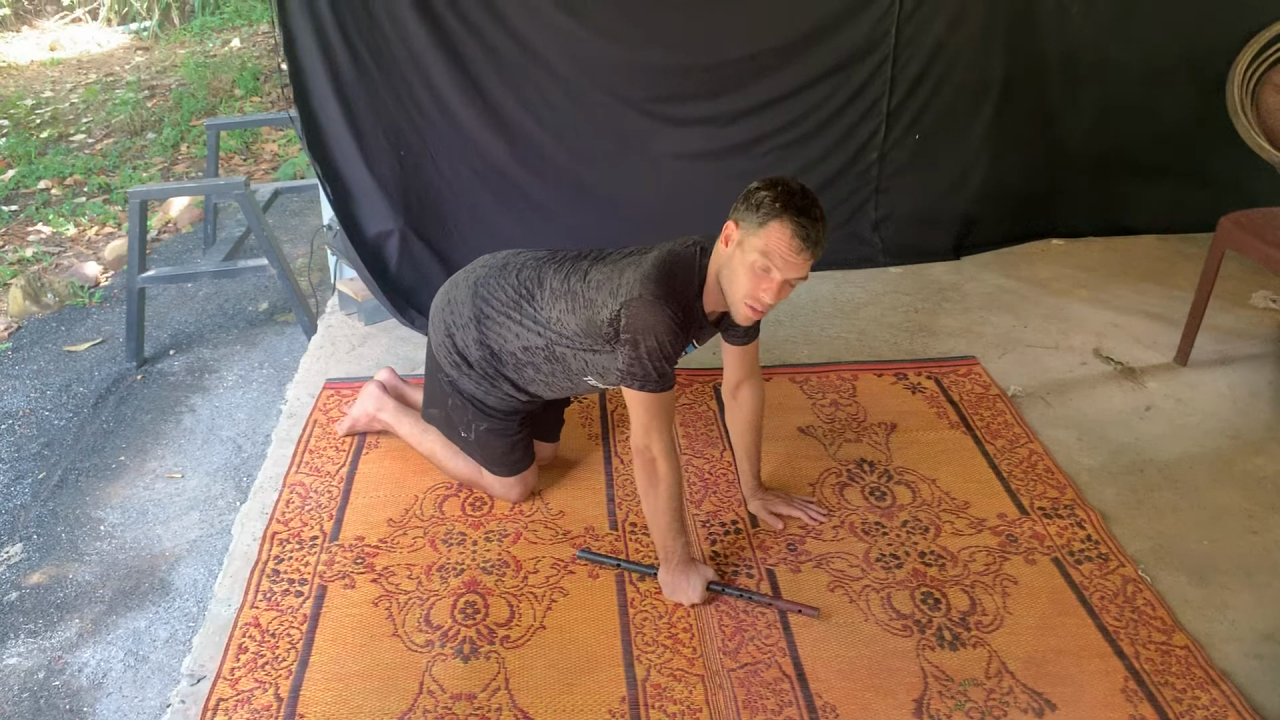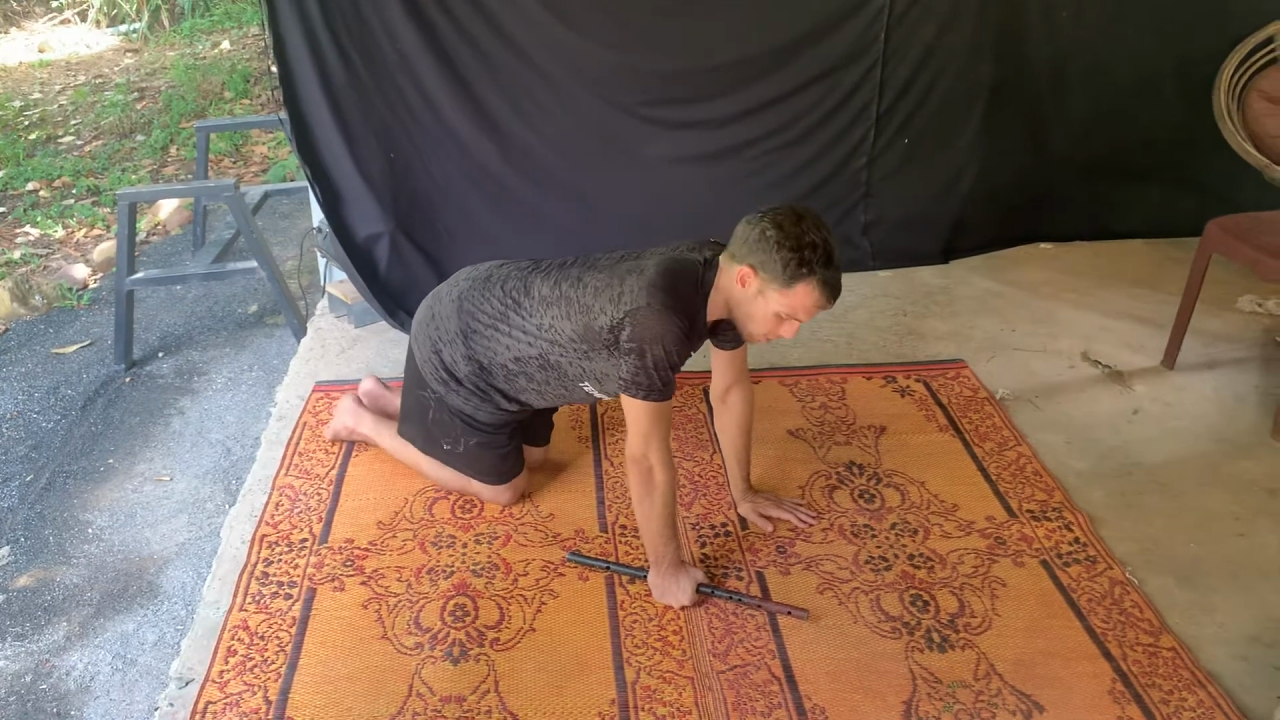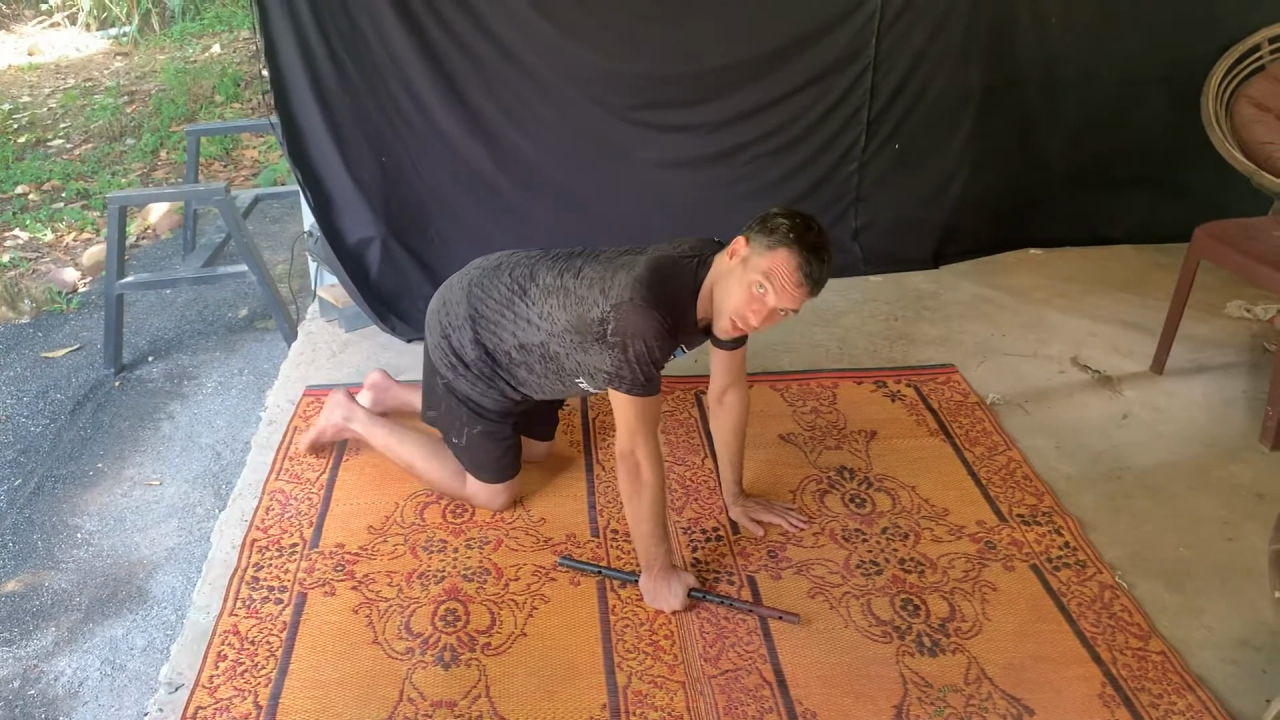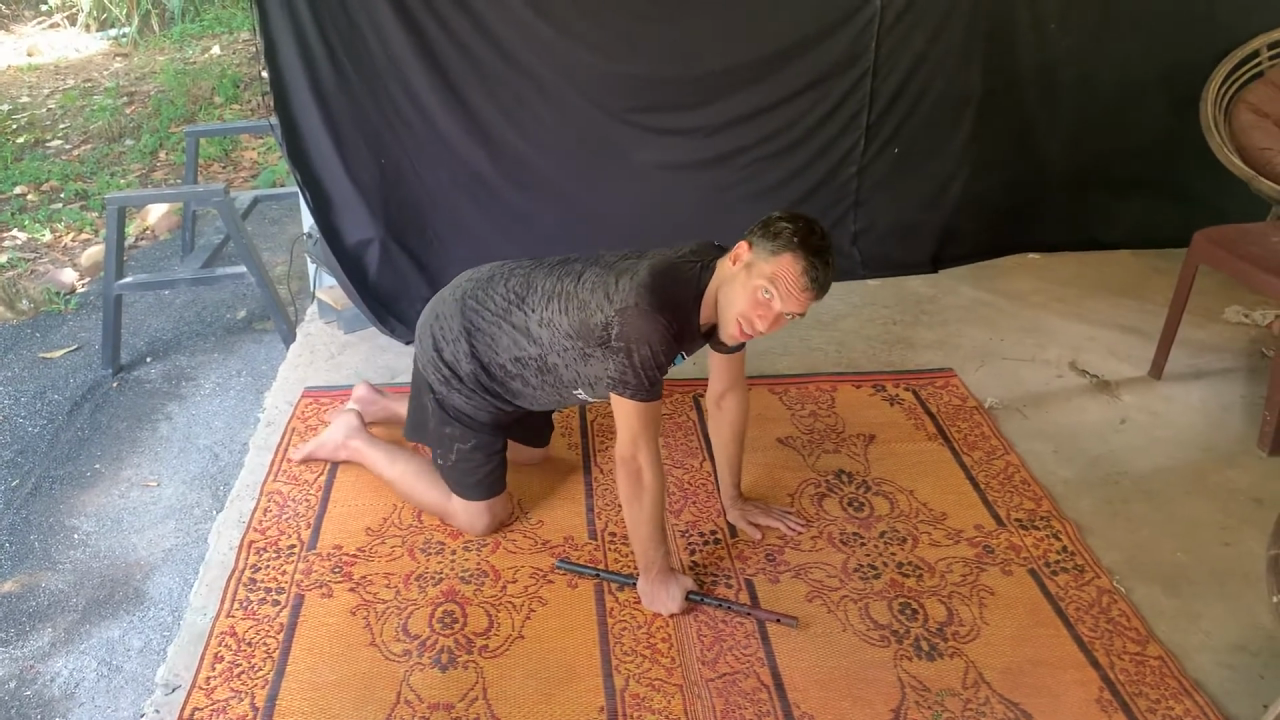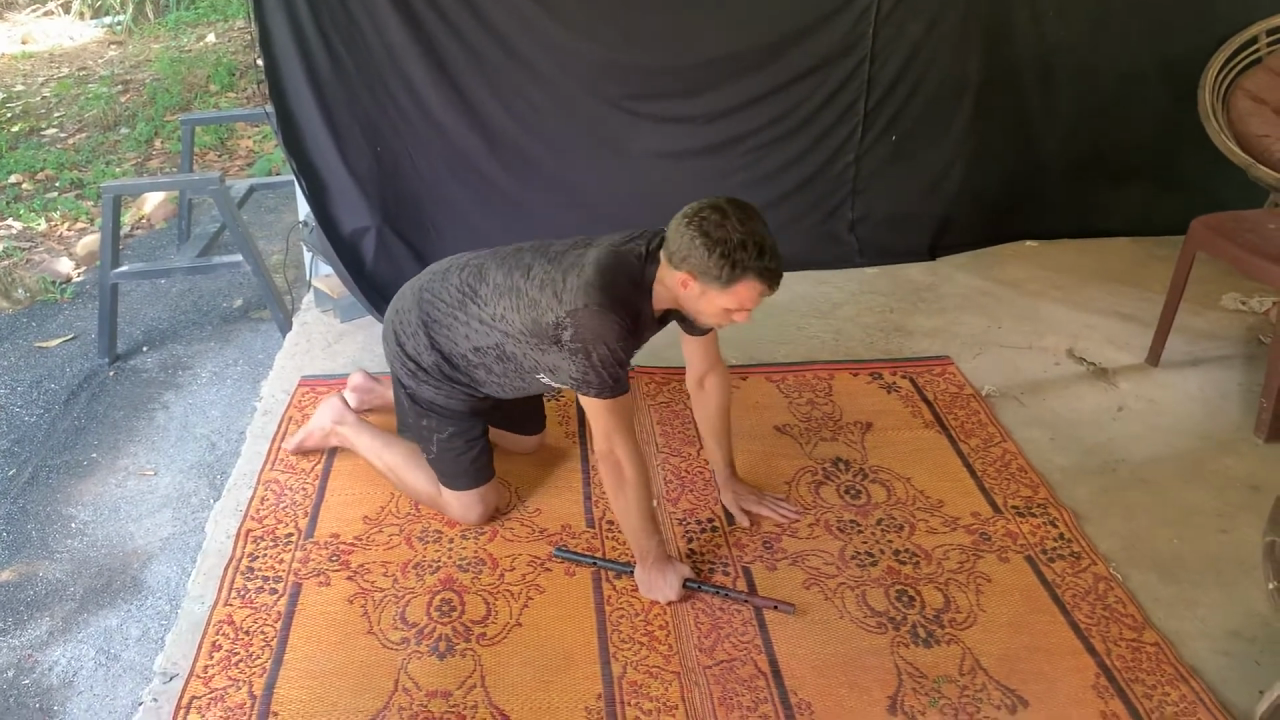
dt=1s
person 1, frame 1
left shoulder: (737, 278)
right shoulder: (652, 307)
left elbow: (742, 385)
right elbow: (652, 449)
left wrist: (753, 490)
right wrist: (676, 564)
left hip: (519, 317)
right hip: (474, 331)
left knee: (540, 452)
right knee: (512, 483)
left ankle: (400, 390)
right ankle: (383, 409)
person 1, frame 2
left shoulder: (723, 274)
right shoulder: (655, 319)
left elbow: (731, 389)
right elbow: (646, 456)
left wrist: (742, 493)
right wrist: (666, 566)
left hip: (499, 318)
right hip: (456, 344)
left knee: (529, 452)
right knee: (502, 487)
left ankle: (386, 398)
right ankle: (360, 421)
person 1, frame 3
left shoulder: (729, 283)
right shoulder: (642, 312)
left elbow: (727, 391)
right elbow: (635, 453)
left wrist: (734, 496)
right wrist: (656, 571)
left hip: (517, 314)
right hip: (469, 329)
left knee: (533, 448)
right knee: (493, 491)
left ankle: (388, 393)
right ankle: (352, 417)
person 1, frame 4
left shoulder: (726, 287)
right shoulder: (646, 316)
left elbow: (726, 395)
right elbow: (636, 457)
left wrist: (732, 499)
right wrist: (655, 573)
left hip: (507, 325)
right hip: (461, 344)
left knee: (529, 451)
right knee: (482, 516)
left ankle: (379, 404)
right ankle: (353, 440)
person 1, frame 5
left shoulder: (684, 266)
right shoulder: (598, 315)
left elbow: (707, 375)
right elbow: (616, 451)
left wrist: (728, 482)
right wrist: (651, 561)
left hip: (483, 323)
right hip: (428, 338)
left knee: (525, 440)
right knee: (472, 506)
left ankle: (375, 392)
right ankle: (343, 425)
